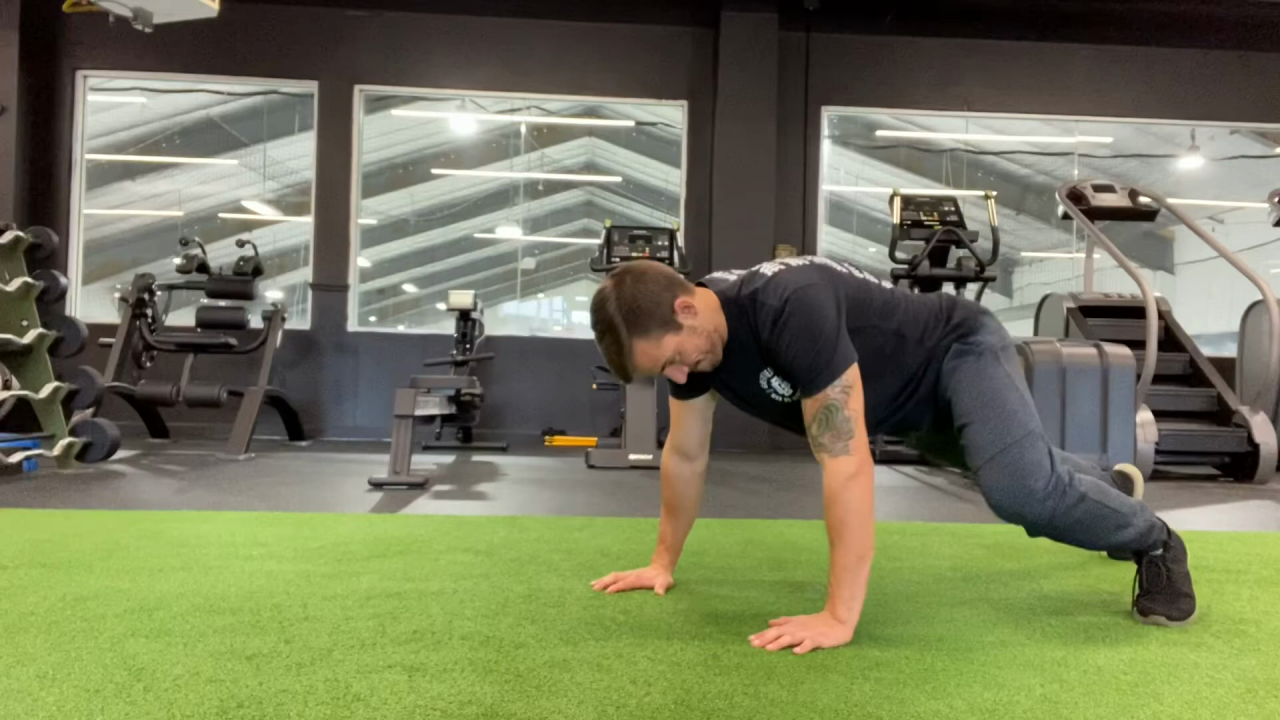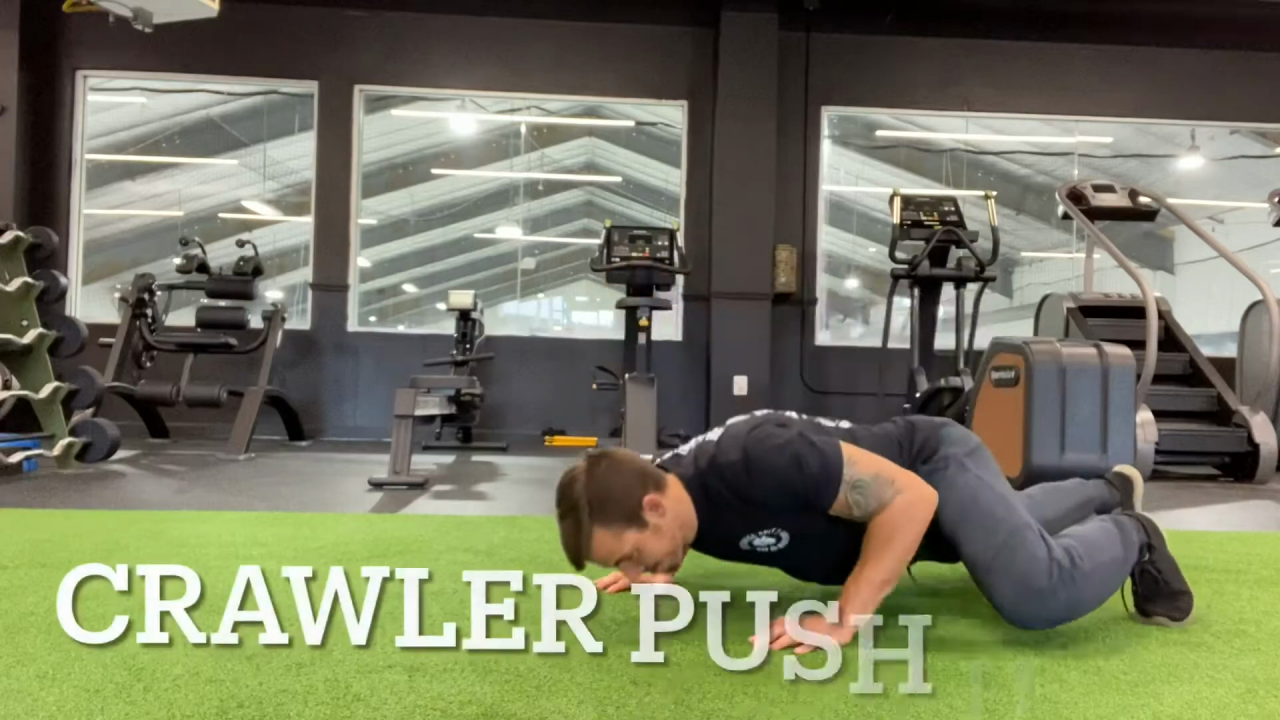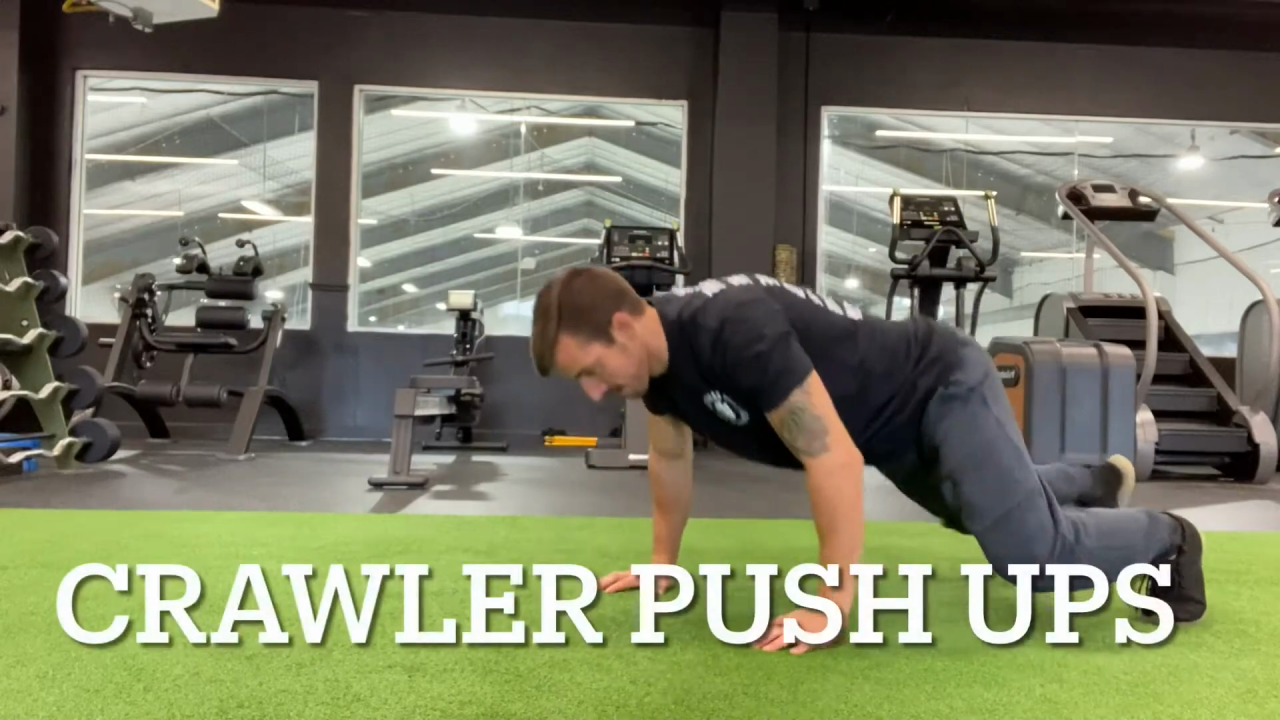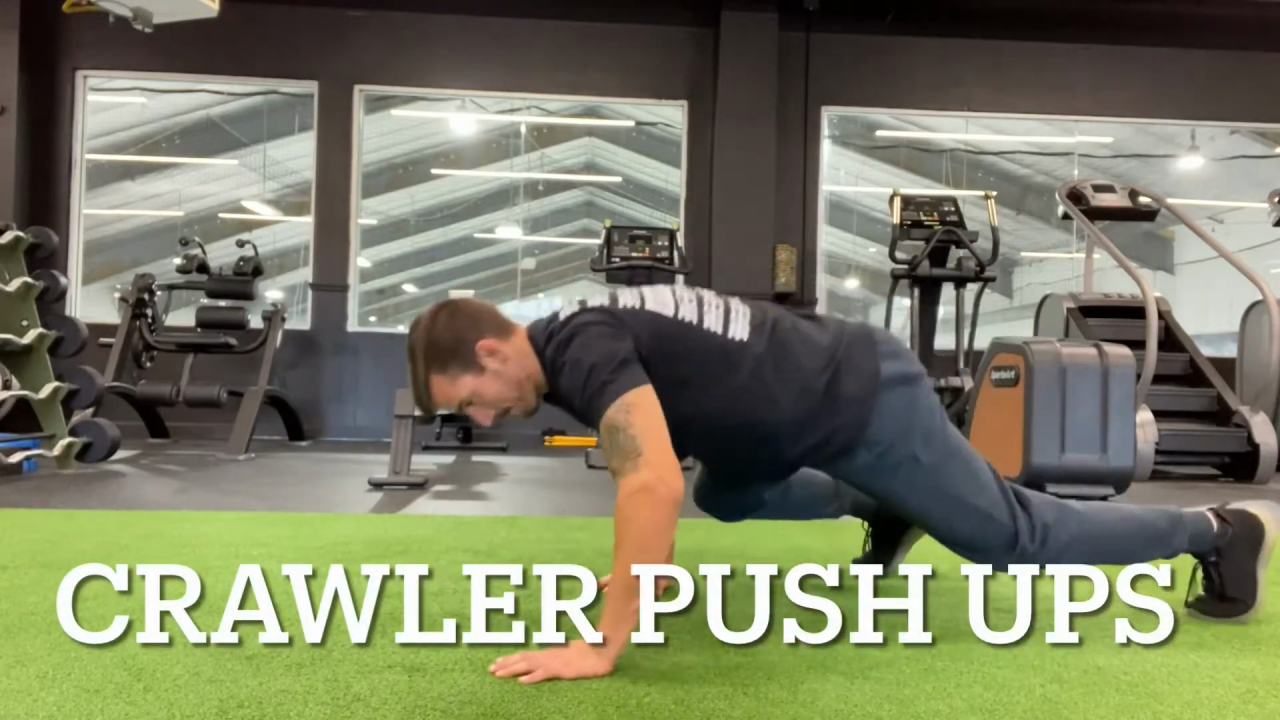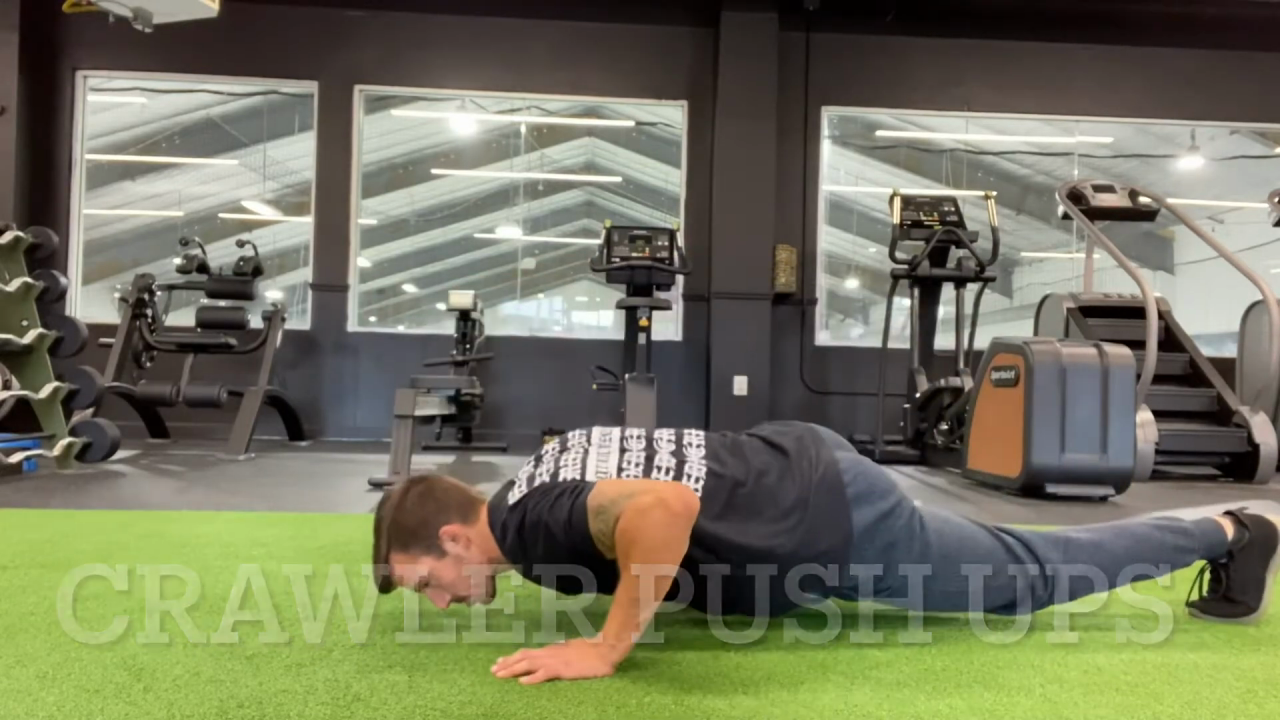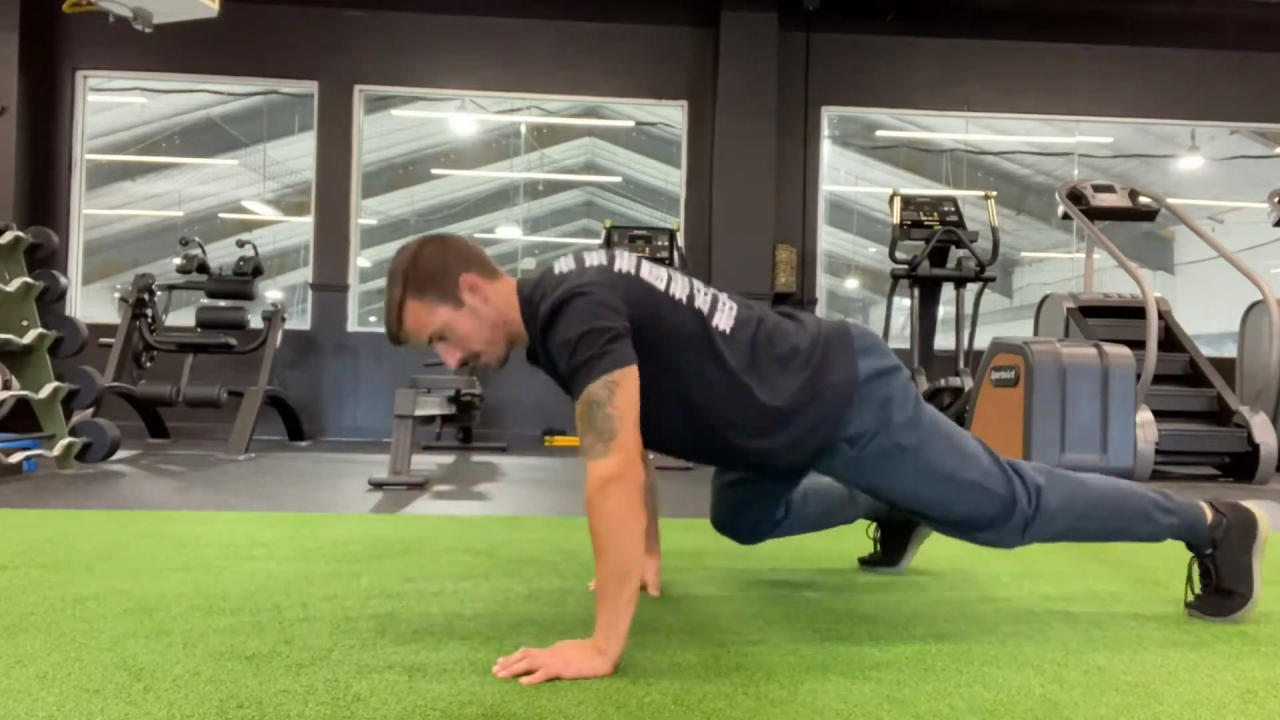
dt=0.7s
person 1, frame 1
left shoulder: (790, 307)
right shoulder: (684, 335)
left elbow: (847, 464)
right elbow: (685, 453)
left wrist: (839, 617)
right wrist: (663, 561)
left hip: (960, 349)
right hip: (909, 386)
left knee: (1021, 490)
right knee: (1004, 460)
left ankle: (1151, 538)
right ankle: (1112, 485)
person 1, frame 2
left shoulder: (755, 464)
right shoulder: (673, 487)
left elbow: (910, 497)
left wrist: (843, 621)
right wrist: (661, 572)
left hip: (932, 467)
right hip: (900, 502)
left knee: (1034, 592)
right knee: (1009, 525)
left ankle: (1129, 539)
right ankle: (1110, 491)
person 1, frame 3
left shoulder: (736, 329)
right shoulder: (660, 352)
left elbow: (837, 462)
right elbow: (670, 456)
left wrist: (832, 605)
right wrist: (663, 559)
left hip: (944, 384)
right hip: (890, 412)
left knee: (1028, 552)
right knee: (966, 507)
left ankle: (1163, 537)
right ankle: (1096, 482)
person 1, frame 4
left shoulder: (581, 351)
right shoulder: (578, 340)
left elbow: (653, 484)
right elbow: (651, 464)
left wrist: (605, 644)
right wrist: (646, 567)
left hip: (867, 405)
right hip: (827, 389)
left knee: (1014, 538)
right knee: (723, 495)
right ankle: (885, 509)
person 1, frame 5
left shoulder: (538, 526)
right shoulder: (539, 485)
left elbow: (667, 506)
left wrist: (607, 645)
right wrist: (642, 578)
left hip: (838, 525)
right hip: (802, 461)
left knee: (1029, 578)
person 1, frame 6
left shoulder: (570, 315)
right shoulder: (563, 301)
left elbow: (612, 470)
right elbow: (633, 438)
left wrist: (603, 643)
right wrist: (645, 550)
left hip: (845, 399)
right hip: (806, 390)
left knee: (1008, 506)
right knee: (741, 519)
left ankle: (1210, 523)
right ankle: (892, 506)
